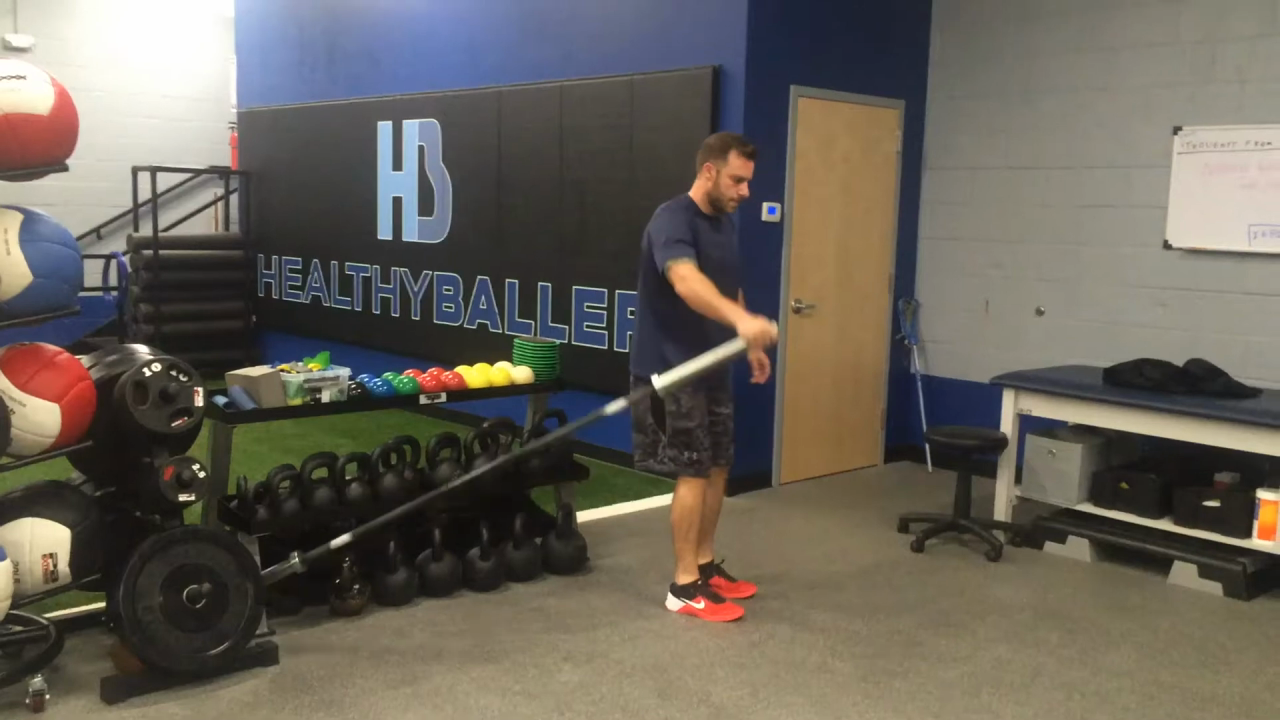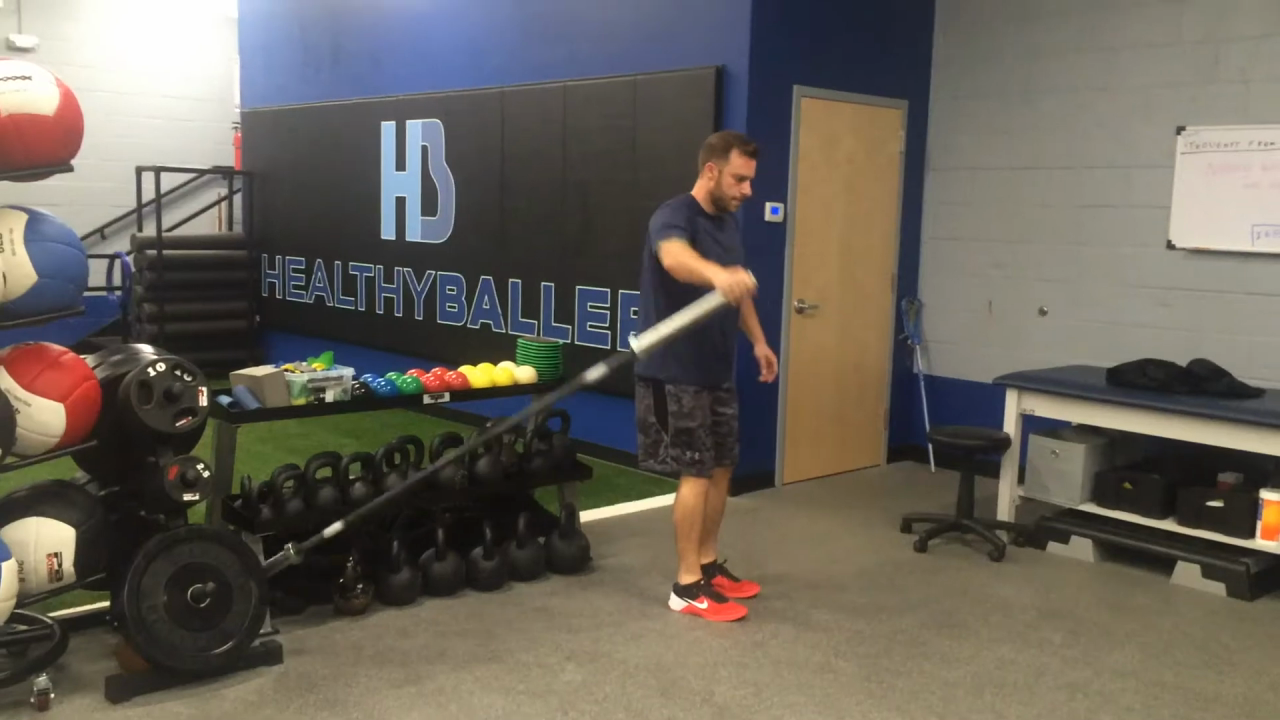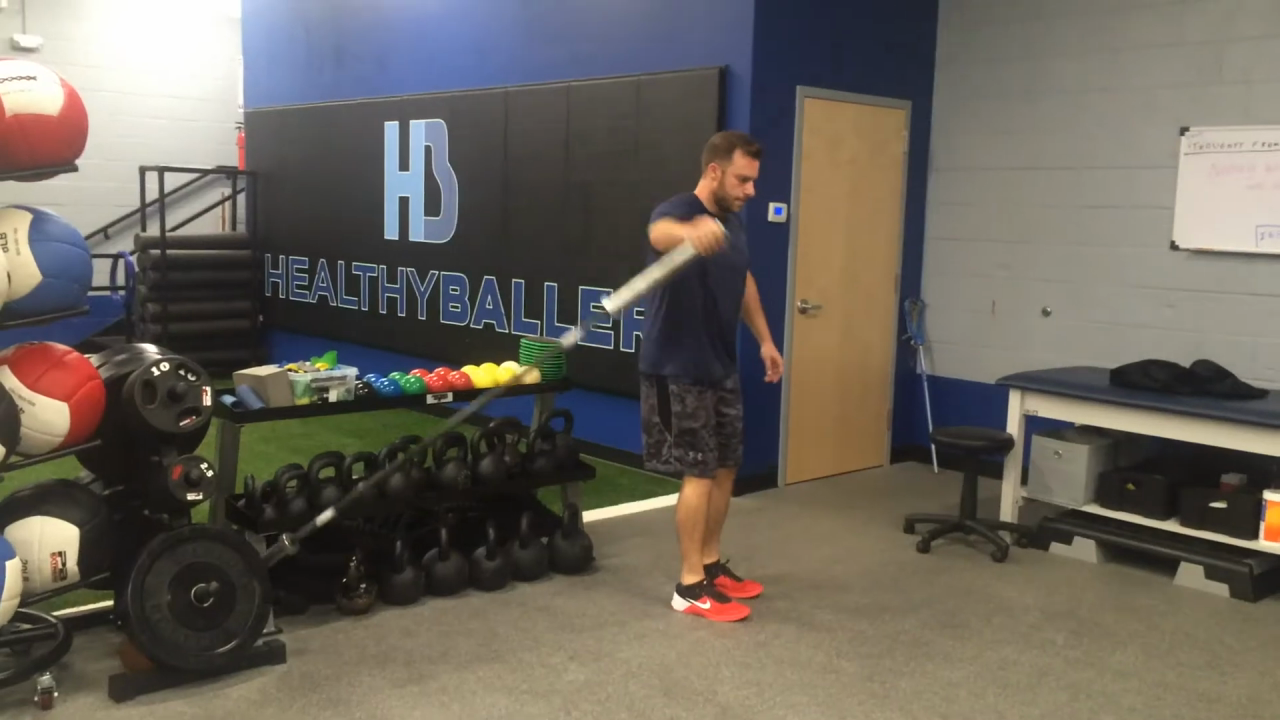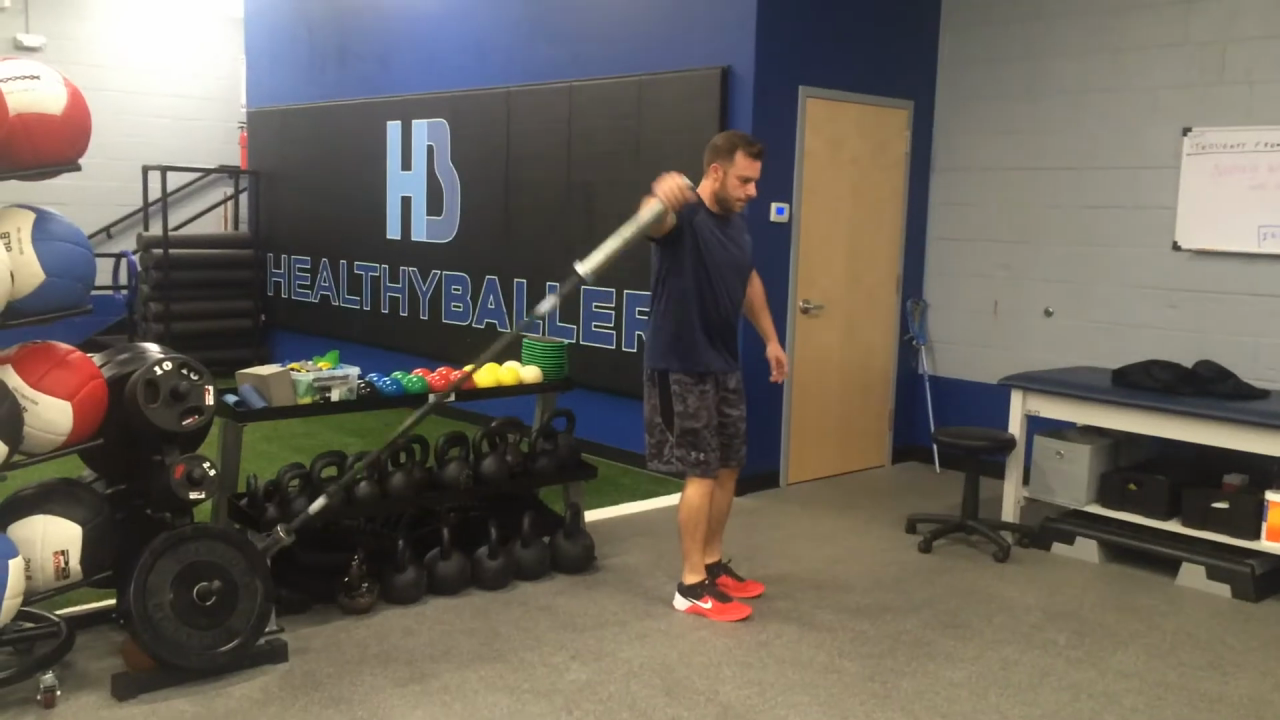
dt=0.1s
person 1, frame 1
left shoulder: (724, 221)
right shoulder: (674, 220)
right elbow: (687, 282)
left wrist: (750, 344)
right wrist: (741, 321)
left hip: (711, 367)
right hip: (672, 370)
left knee: (717, 468)
right knee: (692, 472)
left ankle: (706, 565)
right ankle: (685, 586)
person 1, frame 2
left shoulder: (728, 220)
right shoulder: (675, 217)
right elbow: (675, 256)
left wrist: (759, 341)
right wrist: (718, 275)
left hip: (716, 367)
right hip: (675, 371)
left knee: (721, 468)
right knee: (696, 471)
left ankle: (709, 565)
right ankle: (688, 585)
person 1, frame 3
left shoulder: (732, 223)
right shoulder: (684, 213)
right elbow: (660, 233)
left wrist: (765, 340)
right wrist: (691, 234)
left hip: (720, 366)
right hip: (679, 369)
left knee: (725, 468)
right knee: (699, 472)
left ankle: (712, 565)
right ankle: (690, 586)
person 1, frame 4
left shoulder: (734, 224)
right shoulder: (685, 216)
left elbow: (748, 282)
right elbow: (654, 221)
left wrist: (771, 340)
right wrist: (663, 197)
left hip: (723, 366)
right hip: (681, 369)
left knee: (727, 468)
right knee: (702, 472)
left ankle: (713, 565)
right ankle: (692, 585)
